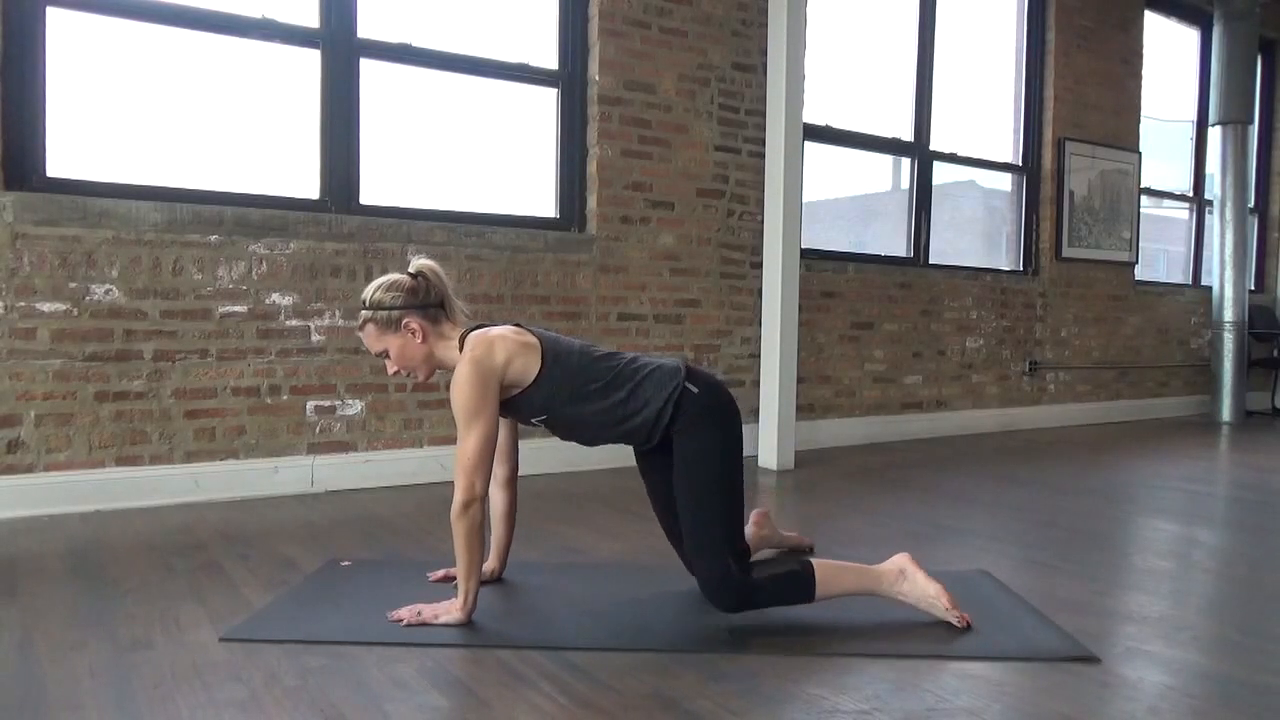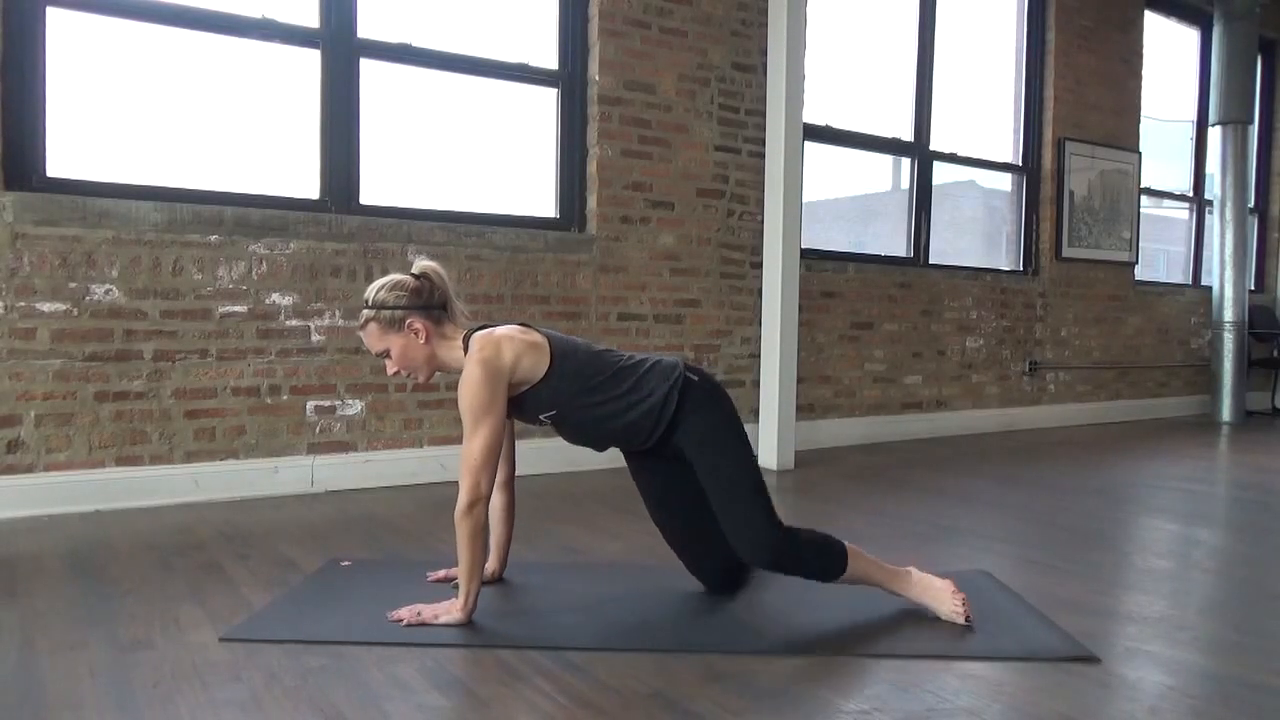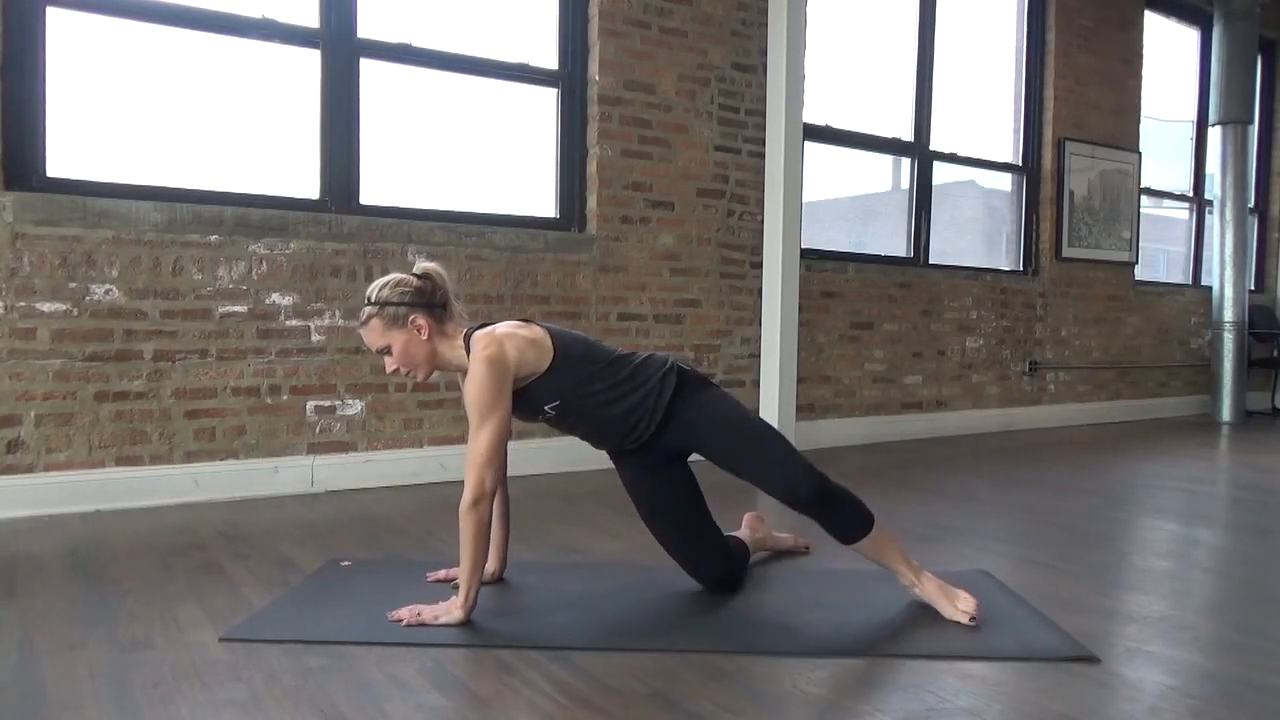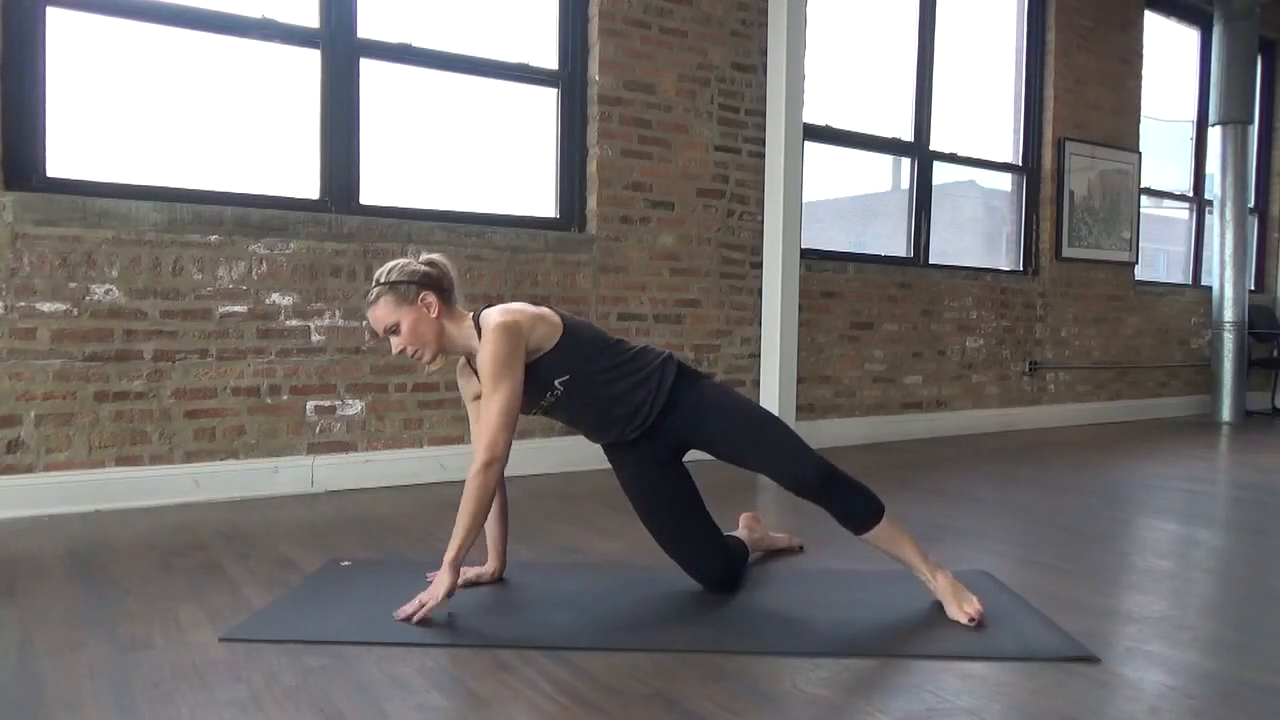
dt=0.3s
person 1, frame 1
left shoulder: (475, 361)
right shoulder: (490, 358)
left elbow: (467, 497)
right elbow: (502, 478)
left wrist: (462, 603)
right wrist: (494, 564)
left hip: (694, 411)
right hip: (661, 430)
left knee: (726, 588)
right knee: (708, 563)
left ankle: (893, 577)
right ankle: (755, 532)
person 1, frame 2
left shoulder: (484, 360)
right shoulder: (484, 366)
left elbow: (472, 497)
right elbow: (500, 481)
left wrist: (462, 603)
right wrist: (494, 564)
left hip: (688, 405)
right hip: (648, 441)
left knee: (767, 547)
right knee: (720, 575)
left ankle: (905, 580)
right ankle: (752, 537)
person 1, frame 3
left shoulder: (490, 353)
right shoulder: (474, 370)
left elbow: (477, 491)
right elbow: (495, 483)
left wrist: (462, 602)
right wrist: (493, 565)
left hip: (682, 401)
right hip: (636, 447)
left knee: (803, 487)
right knee: (718, 576)
left ankle: (917, 579)
right ankle: (752, 536)
person 1, frame 4
left shoulder: (502, 326)
right shoulder: (468, 373)
left elbow: (491, 462)
right elbow: (490, 472)
left wrist: (448, 569)
right wrist: (493, 562)
left hip: (680, 397)
right hip: (633, 446)
left knee: (810, 475)
right knee: (717, 573)
left ankle: (934, 575)
right ankle: (753, 536)
